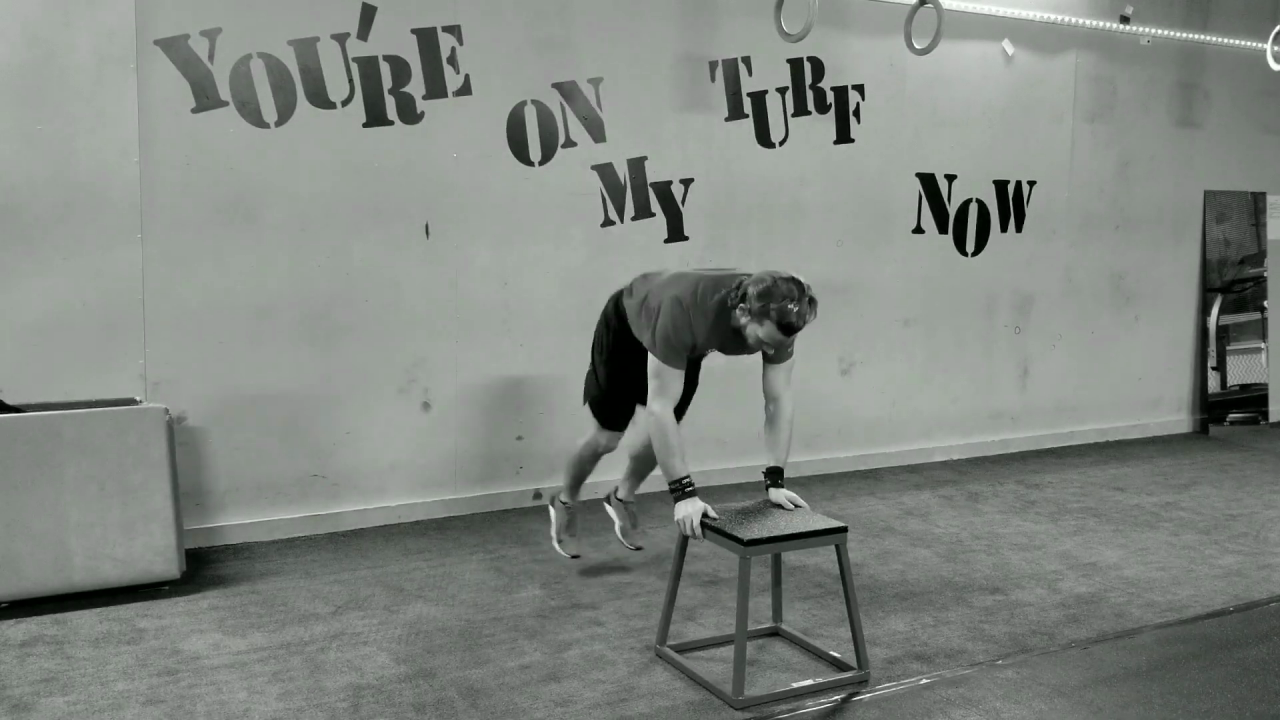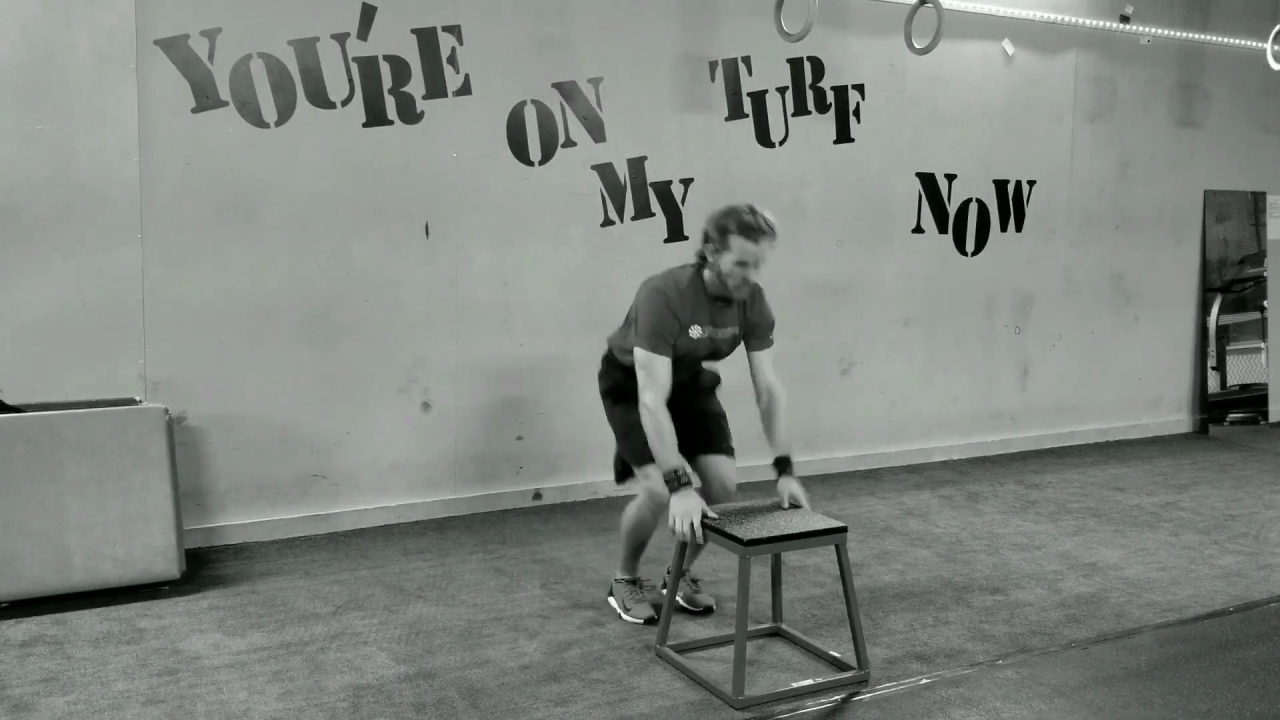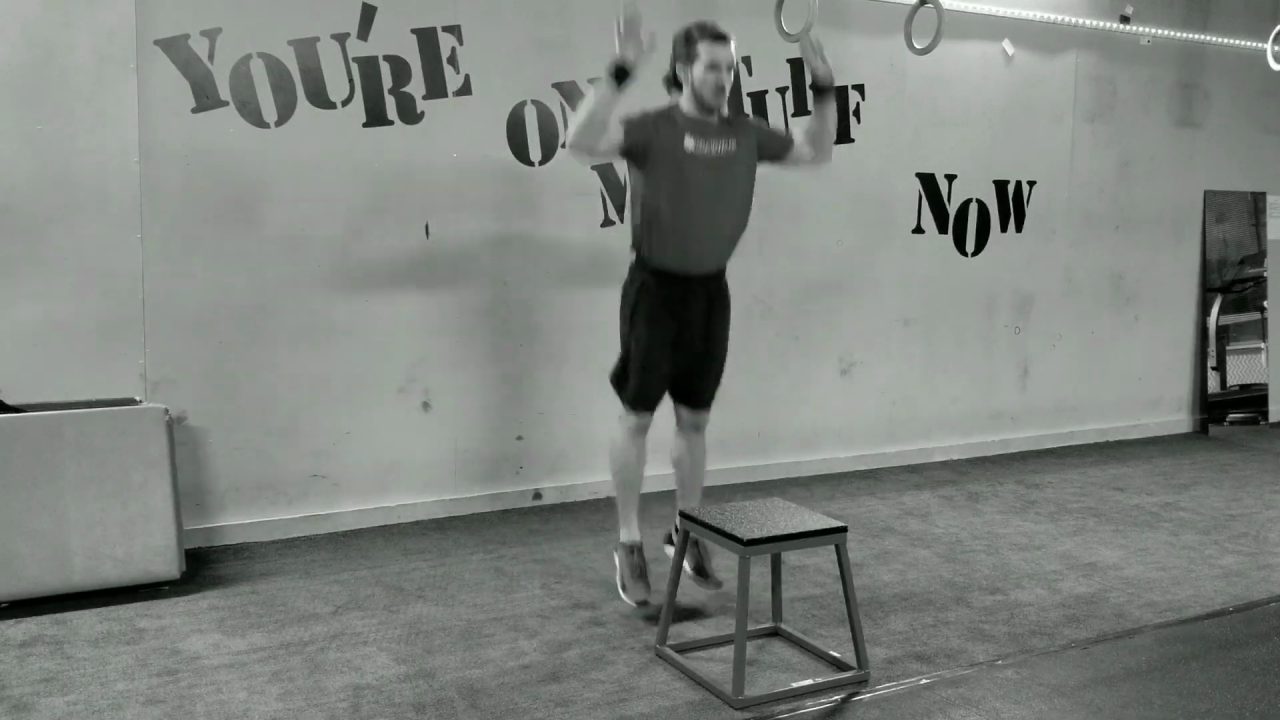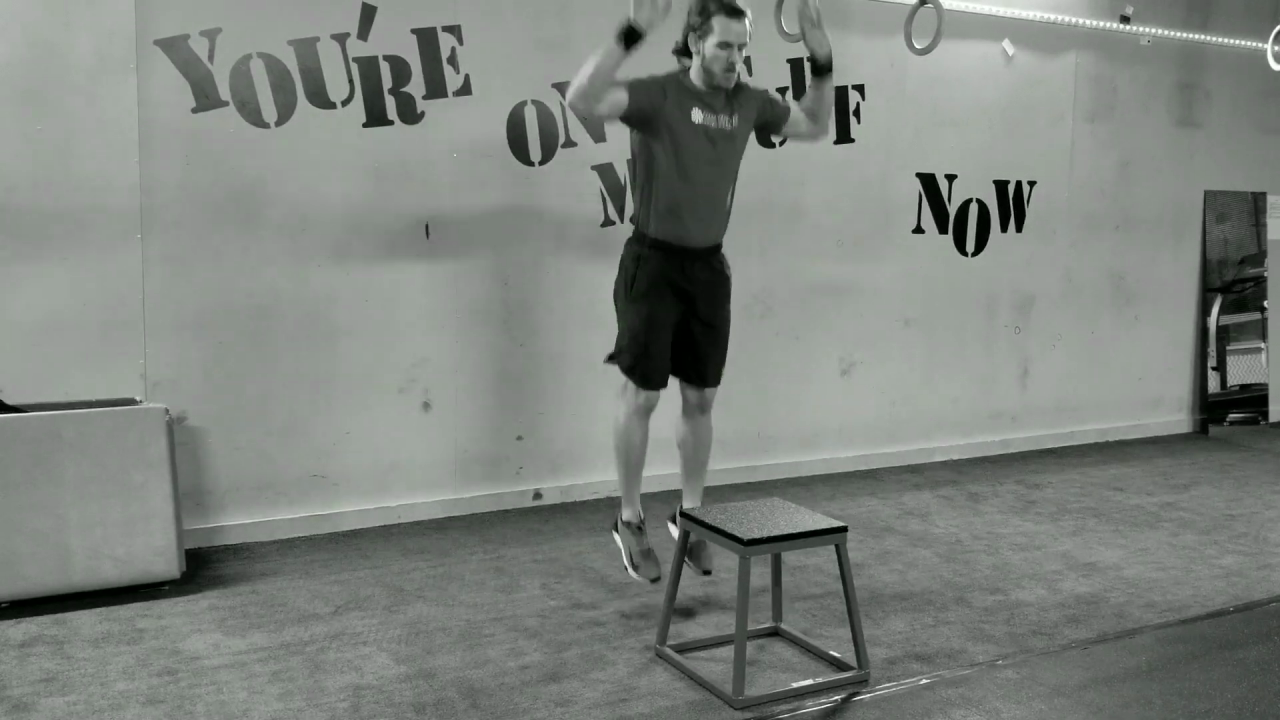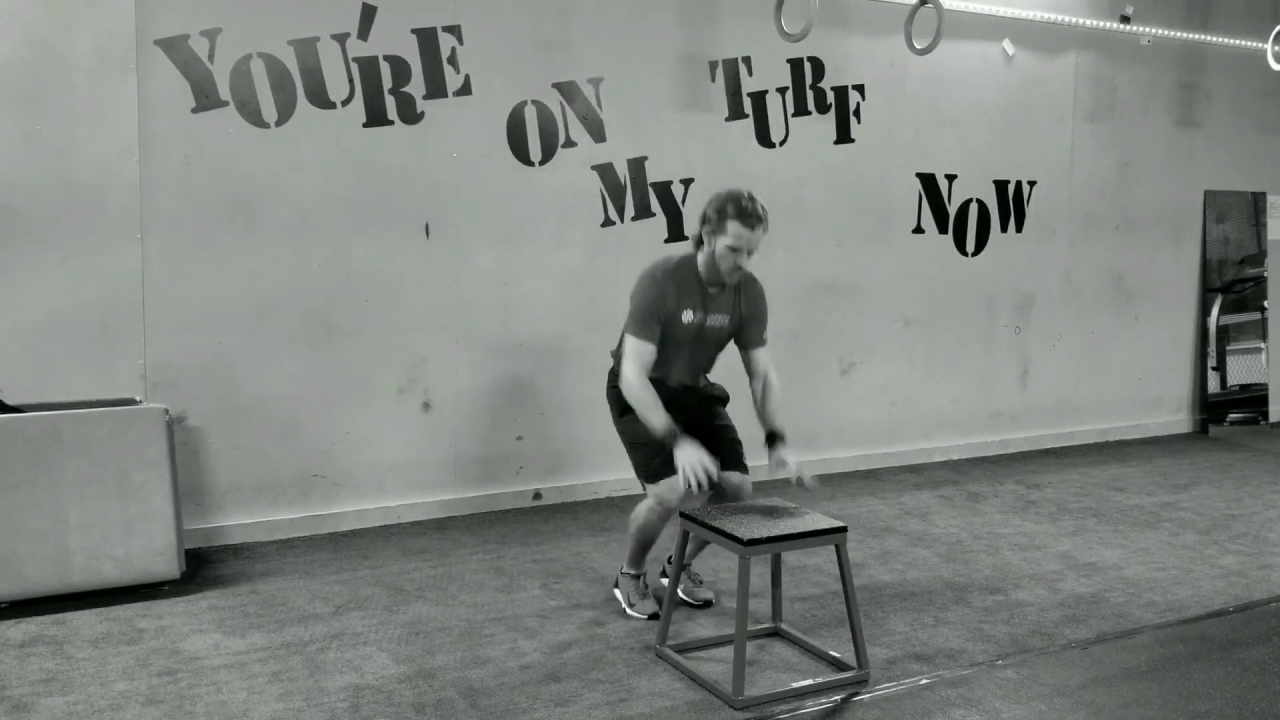
dt=0.3s
person 1, frame 1
left shoulder: (779, 320)
right shoulder: (685, 308)
left elbow: (779, 401)
right elbow: (659, 407)
left wrist: (775, 480)
right wrist: (684, 493)
right hip: (627, 327)
left knee: (663, 438)
right knee: (606, 438)
left ankle: (622, 498)
right ankle: (565, 503)
person 1, frame 2
left shoulder: (751, 300)
right shoulder: (664, 297)
left elbow: (768, 387)
right elbow: (654, 399)
left wrist: (784, 470)
right wrist: (681, 485)
left hip: (691, 380)
right hip: (638, 388)
left knee: (722, 483)
right knee: (656, 491)
left ankle: (680, 576)
right ankle: (625, 582)
person 1, frame 3
left shoulder: (744, 132)
right shoulder: (652, 128)
left elbow: (816, 148)
right elbow: (579, 141)
left wrist: (823, 84)
right wrist: (621, 71)
left hip: (710, 294)
right hip: (653, 291)
left knee: (695, 422)
right knee: (637, 420)
left ankle: (686, 533)
right ankle: (630, 545)
person 1, frame 4
left shoulder: (748, 100)
right shoulder: (658, 91)
left elbow: (815, 120)
right elbow: (580, 100)
left wrist: (820, 56)
left hip: (707, 269)
right hip: (652, 266)
left knee: (700, 402)
right knee: (642, 400)
left ankle: (689, 513)
right ankle: (630, 520)
person 1, frame 5
left shoulder: (748, 292)
right shoulder: (659, 283)
left elbow: (761, 374)
right elbow: (632, 377)
left wrist: (776, 441)
right wrist: (677, 442)
left hip: (694, 389)
right hip: (641, 392)
left knee: (736, 487)
right knee: (668, 494)
left ankle: (680, 566)
right ankle: (631, 576)
